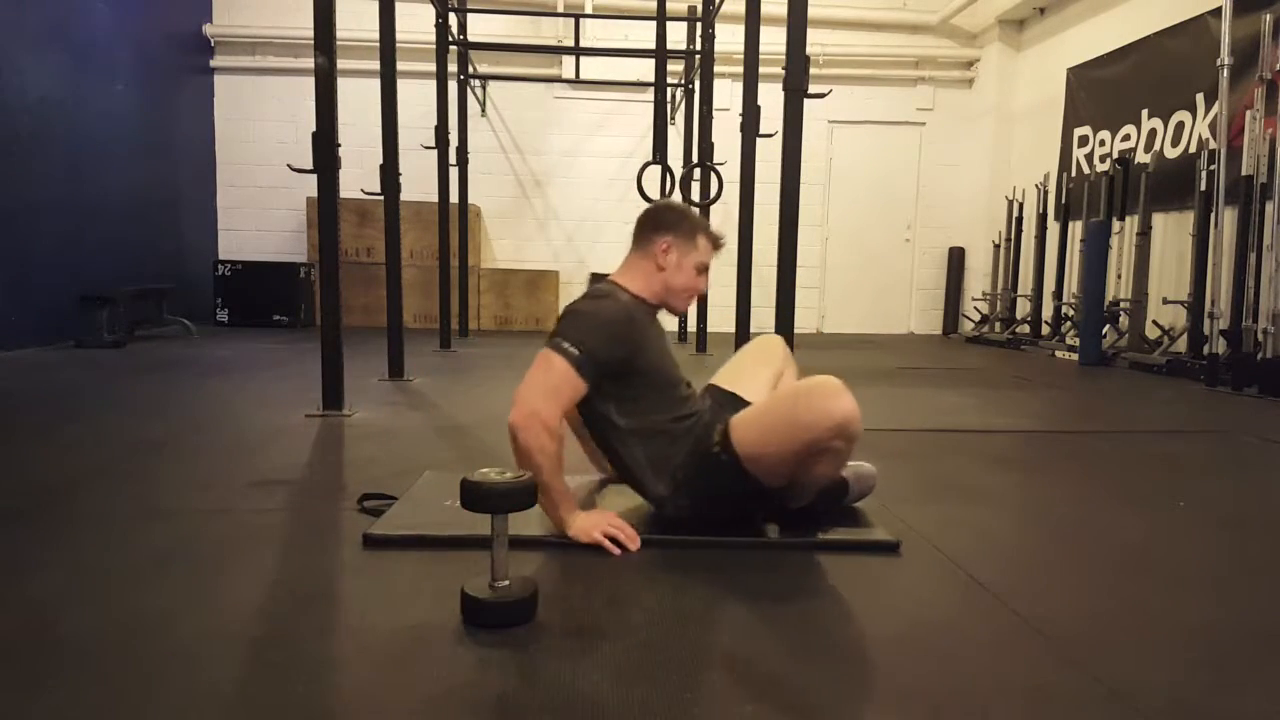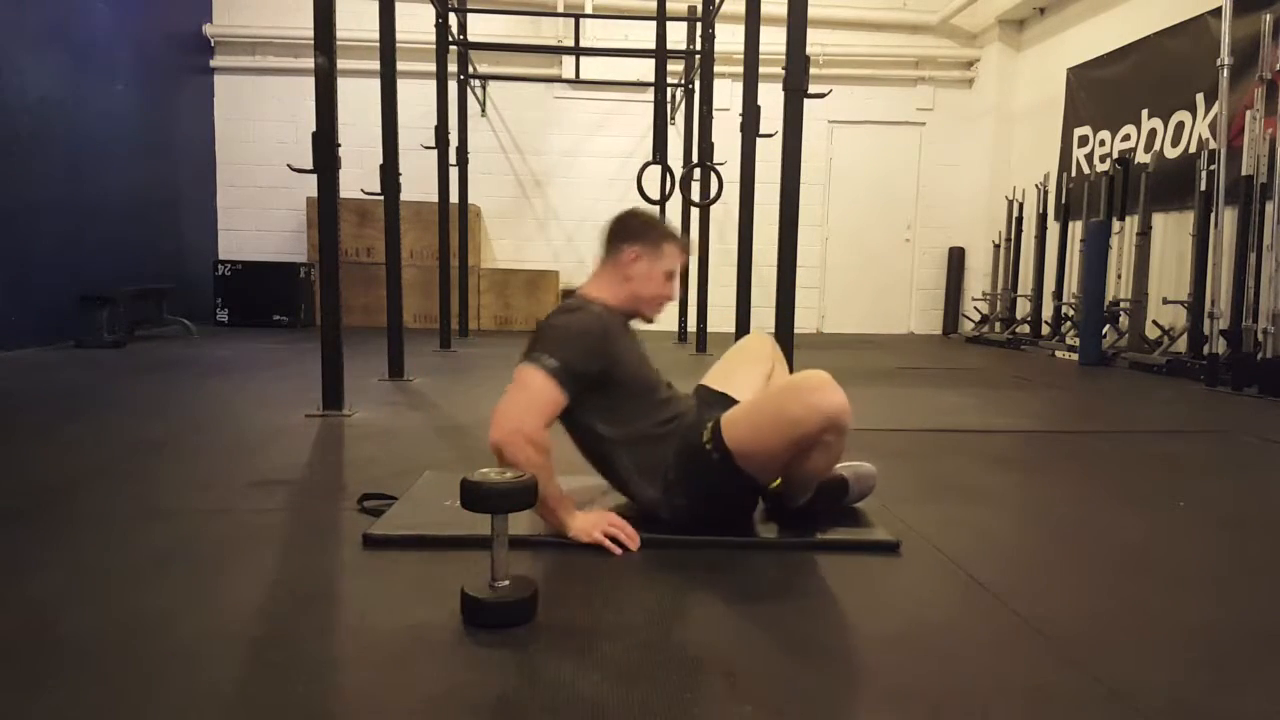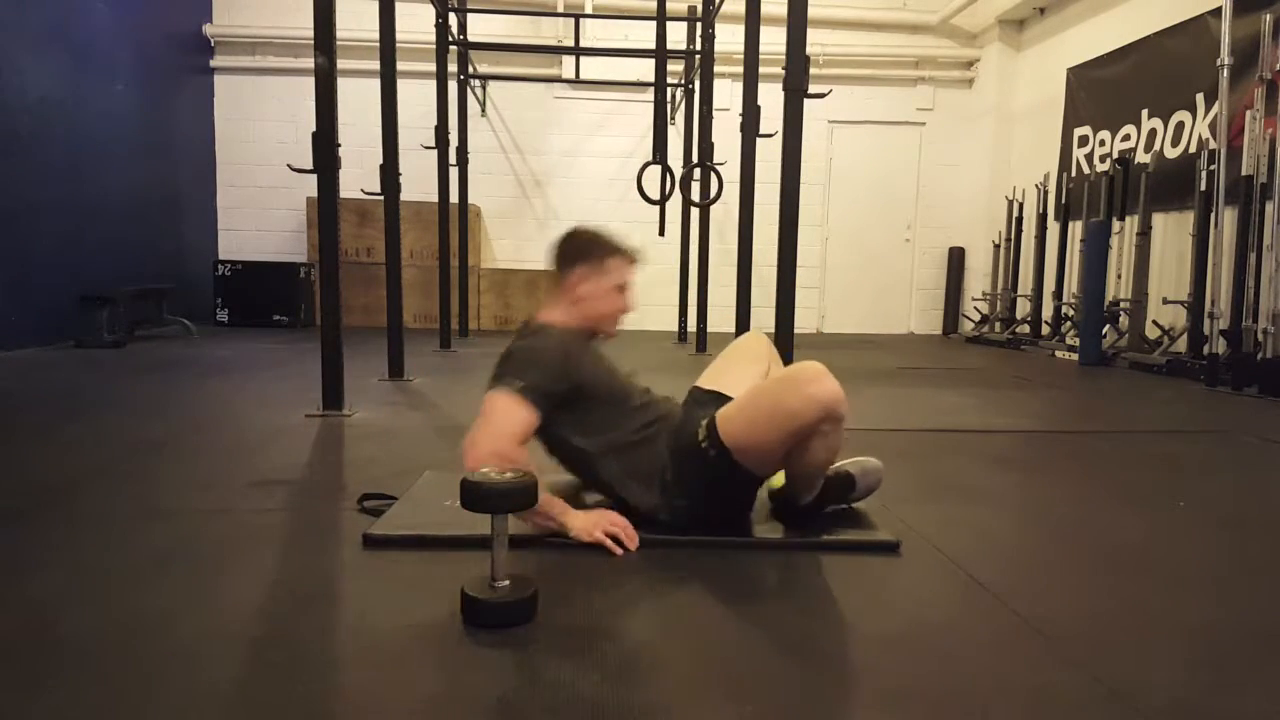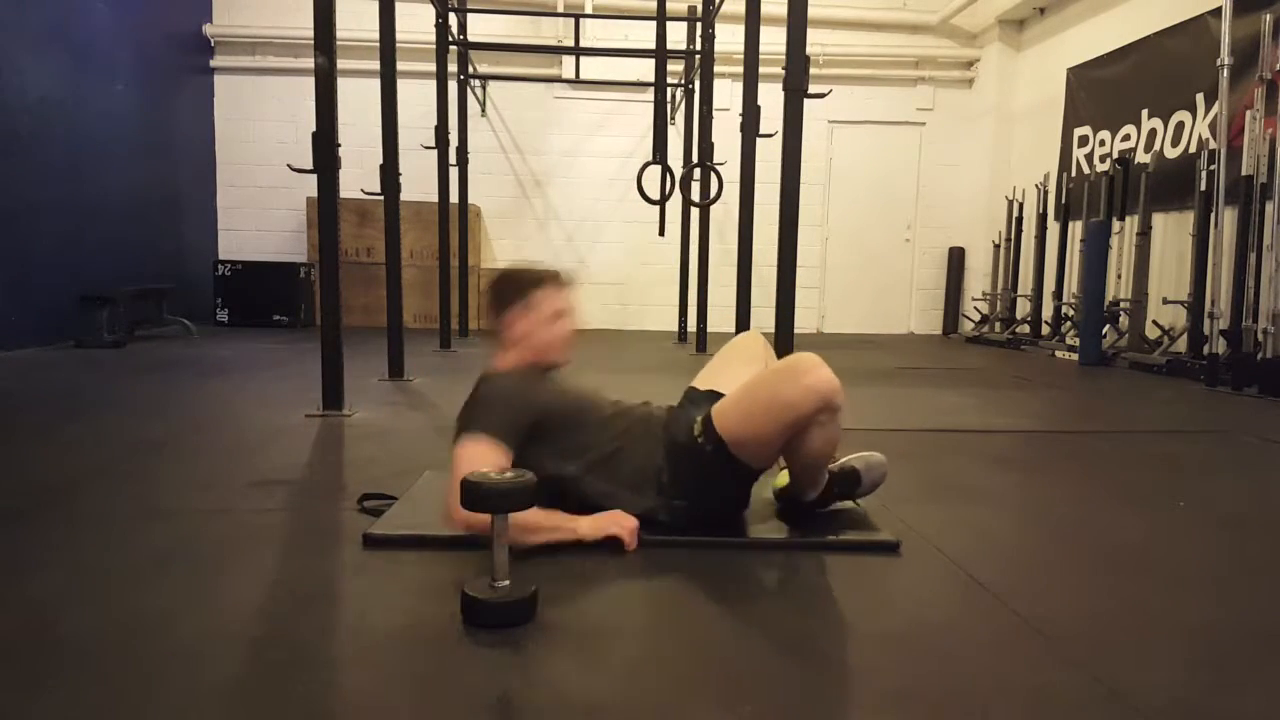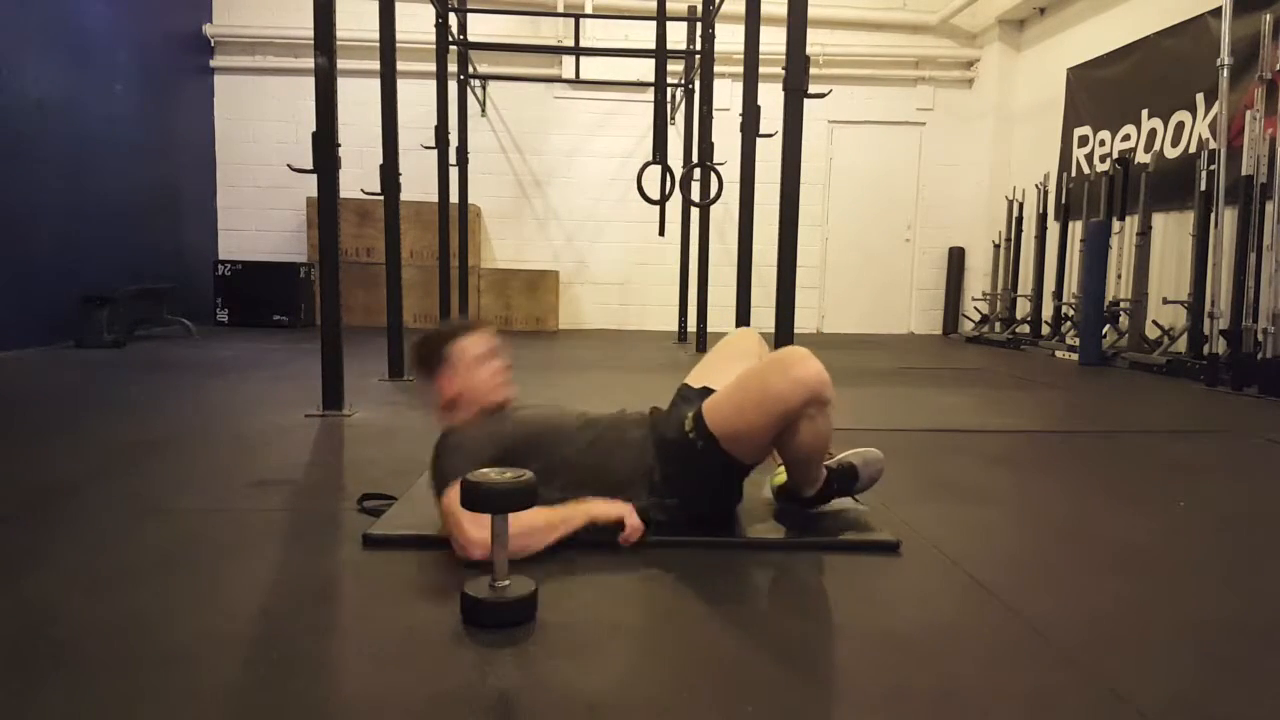
dt=0.1s
person 1, frame 1
left shoulder: (624, 310)
right shoulder: (606, 318)
right elbow: (529, 417)
left wrist: (610, 464)
right wrist: (571, 518)
right hip: (698, 487)
left knee: (771, 348)
right knee: (831, 403)
left ankle: (797, 473)
right ankle: (795, 499)
person 1, frame 2
left shoulder: (599, 319)
right shoulder: (579, 329)
right elbow: (510, 432)
right wrist: (569, 518)
right hip: (690, 486)
left knee: (761, 346)
right knee: (821, 397)
left ankle: (796, 474)
right ankle: (798, 499)
person 1, frame 3
left shoulder: (563, 343)
right shoulder: (540, 357)
right elbow: (484, 456)
right wrist: (569, 519)
left hip: (684, 440)
right hip: (687, 485)
left knee: (757, 345)
right knee: (817, 387)
left ankle: (798, 475)
right ankle: (804, 498)
person 1, frame 4
left shoulder: (524, 381)
right shoulder: (499, 401)
right elbow: (468, 508)
right wrist: (580, 524)
left hip: (674, 443)
right hip: (682, 489)
left knee: (751, 344)
right knee: (811, 379)
left ankle: (805, 477)
right ankle: (807, 493)
person 1, frame 5
left shoulder: (498, 425)
right shoulder: (467, 453)
right elbow: (476, 541)
right wrist: (589, 509)
left hip: (663, 437)
right hip: (676, 482)
left knee: (745, 342)
right knee: (801, 374)
left ankle: (804, 474)
right ankle: (806, 491)
